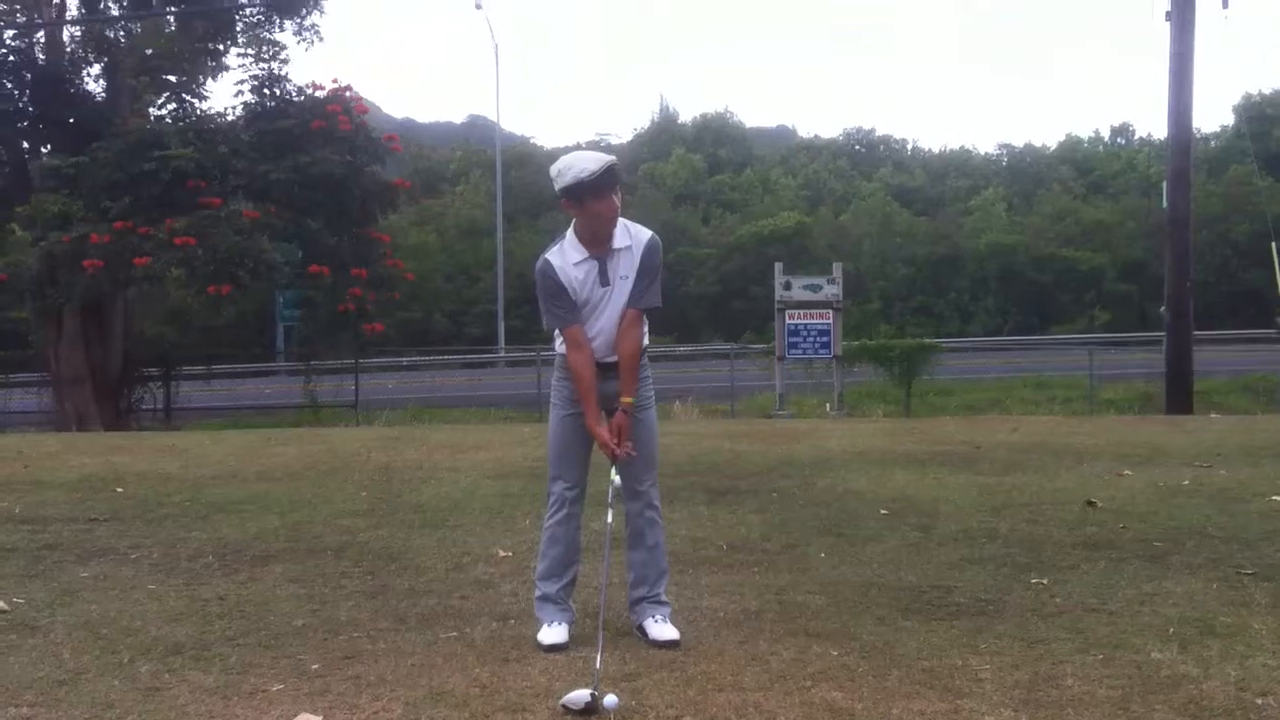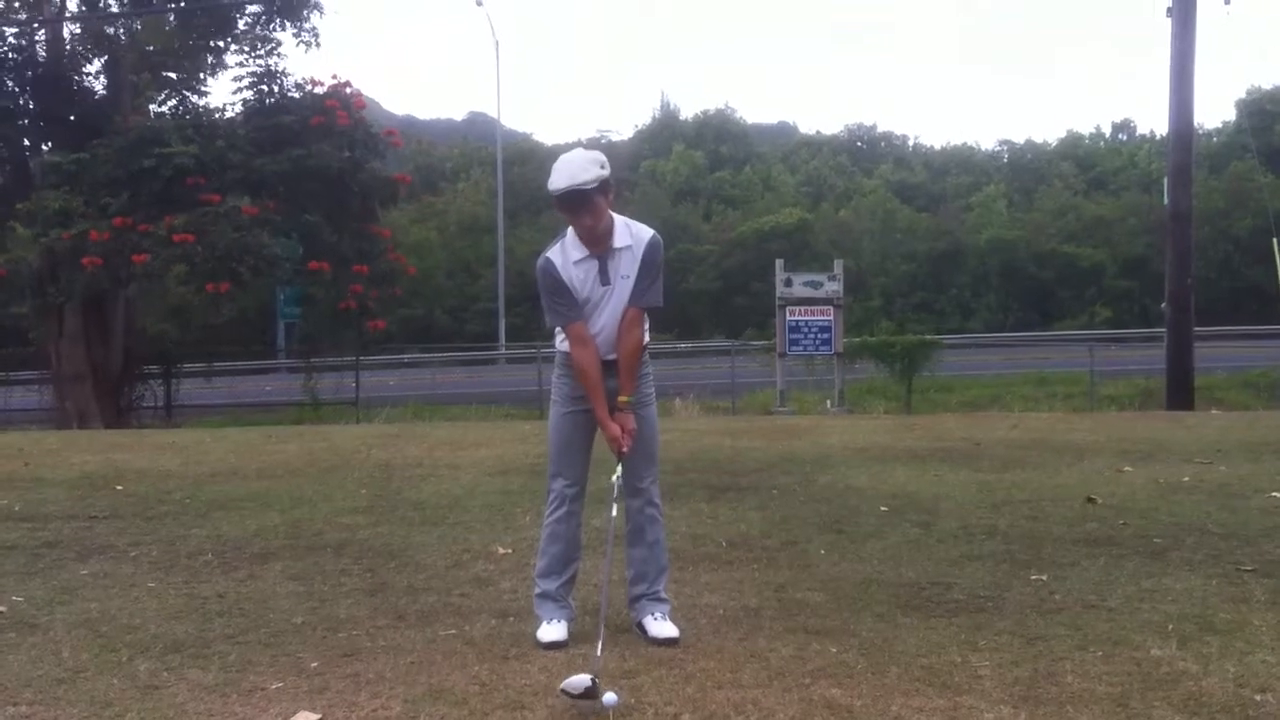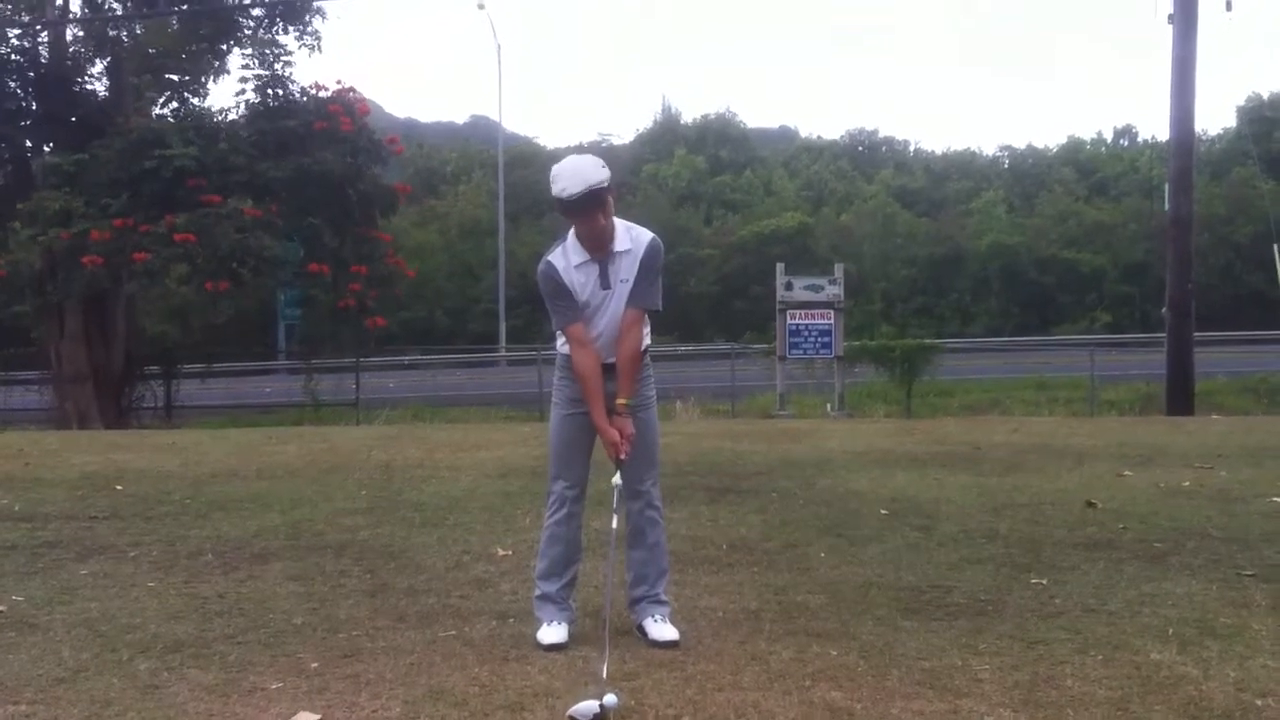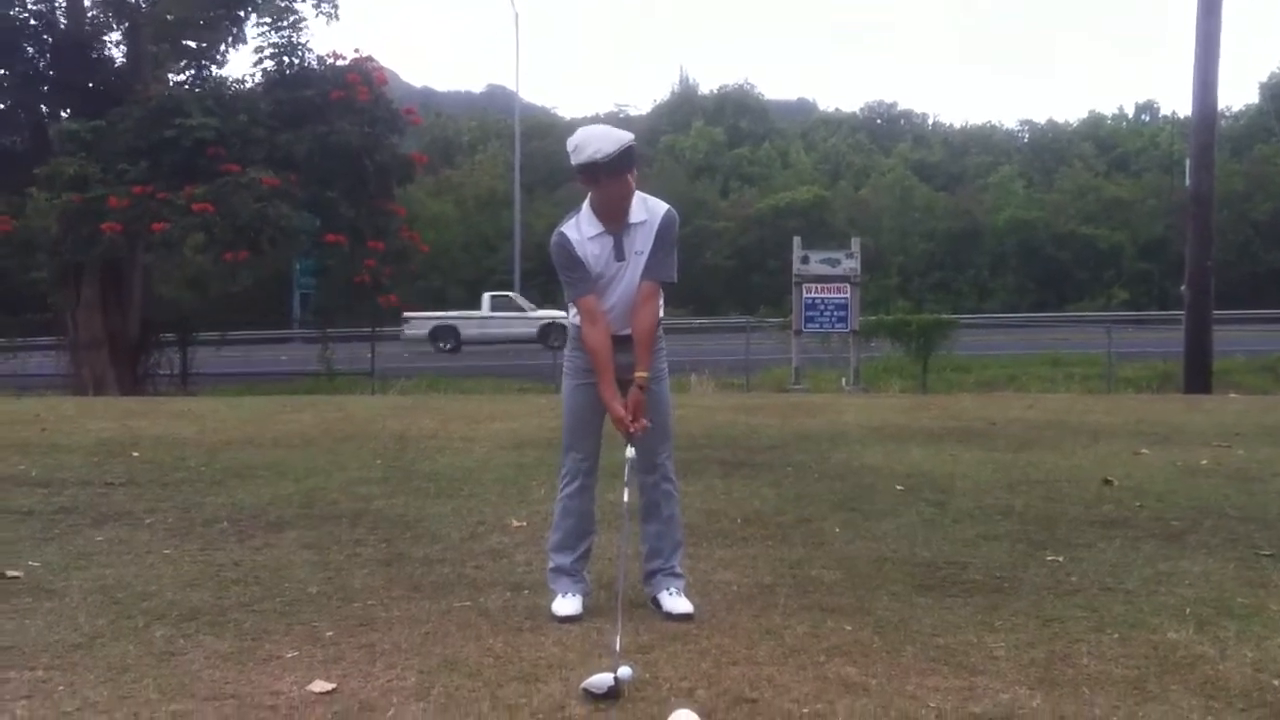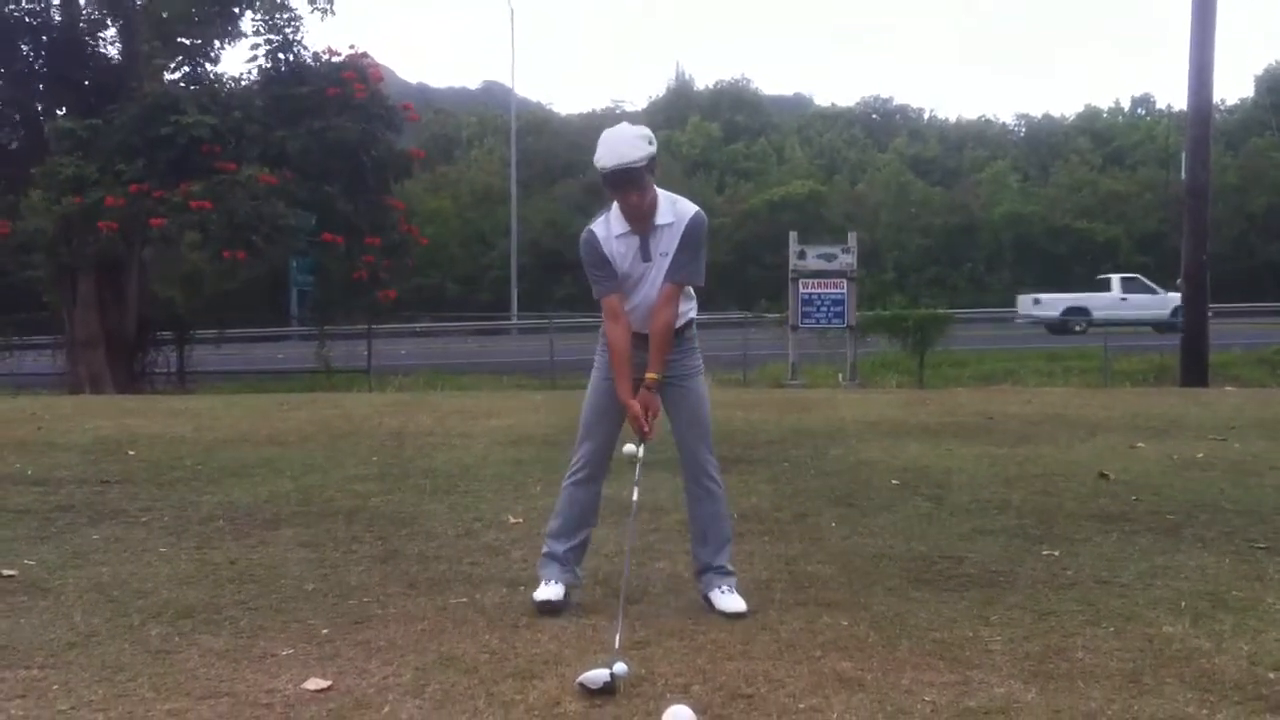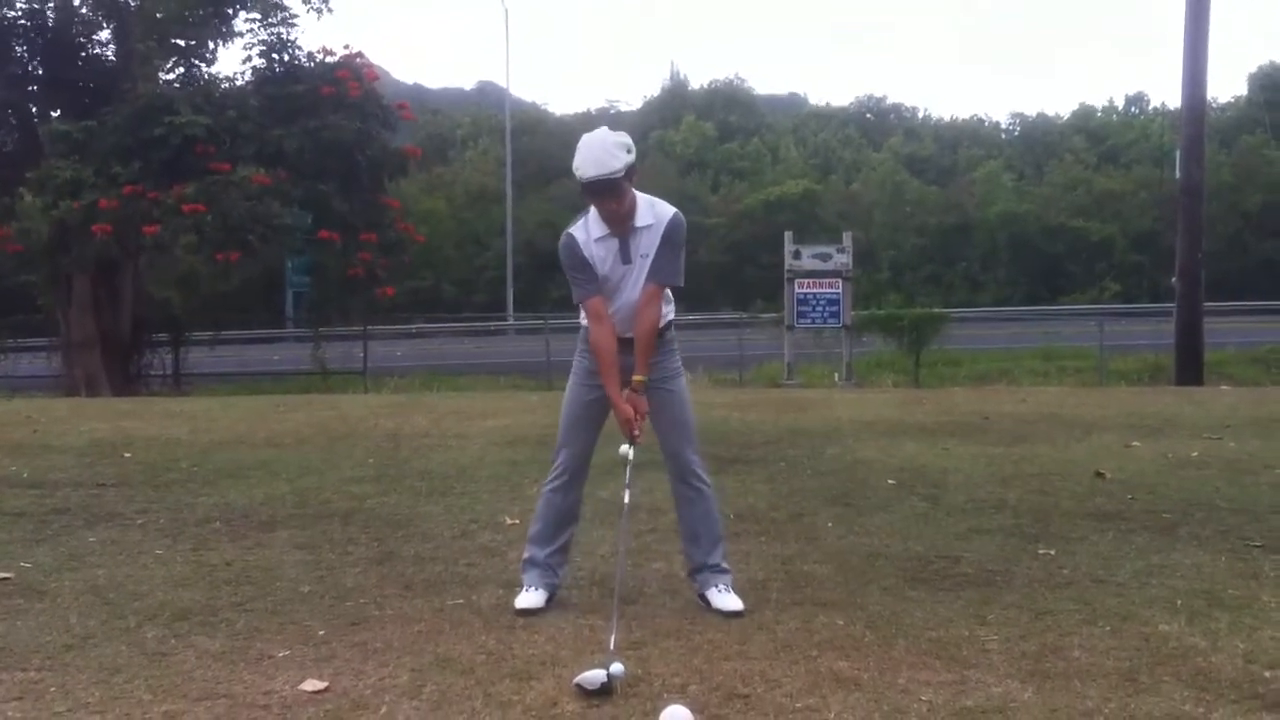
dt=0.7s
person 1, frame 1
left shoulder: (645, 246)
right shoulder: (552, 266)
left elbow: (630, 329)
right elbow: (576, 348)
left wrist: (624, 407)
right wrist: (595, 423)
left hip: (630, 374)
right hip: (574, 378)
left knee: (643, 493)
right knee: (564, 494)
left ankle: (650, 607)
right ankle: (554, 609)
person 1, frame 2
left shoulder: (645, 244)
right shoulder: (552, 264)
left elbow: (632, 329)
right elbow: (581, 345)
left wrist: (625, 406)
right wrist: (604, 417)
left hip: (632, 372)
right hip: (574, 376)
left knee: (643, 490)
right knee: (564, 490)
left ankle: (650, 603)
right ankle: (553, 606)
person 1, frame 3
left shoulder: (646, 247)
right shoulder: (553, 267)
left elbow: (630, 332)
right elbow: (581, 347)
left wrist: (622, 409)
right wrist: (601, 422)
left hip: (633, 374)
right hip: (575, 378)
left knee: (643, 493)
right knee: (565, 492)
left ankle: (650, 606)
right ankle: (553, 608)
person 1, frame 4
left shoulder: (661, 219)
right shoulder: (567, 239)
left elbow: (647, 304)
right elbow: (592, 320)
left wrist: (639, 383)
right wrist: (610, 398)
left hip: (645, 346)
right hip: (587, 350)
left knee: (657, 466)
right knee: (578, 465)
left ankle: (665, 580)
right ankle: (568, 580)
person 1, frame 5
left shoulder: (690, 220)
right shoulder: (596, 237)
left elbow: (666, 305)
right elbow: (615, 318)
left wrist: (652, 383)
right wrist: (626, 396)
left hip: (676, 346)
right hip: (618, 346)
left knee: (701, 462)
right knee: (588, 459)
left ankle: (717, 577)
right ankle: (557, 569)
person 1, frame 6
left shoulder: (668, 222)
right shoulder: (575, 240)
left elbow: (649, 307)
right elbow: (599, 321)
left wrist: (639, 385)
right wrist: (616, 396)
left hip: (656, 347)
right hip: (597, 351)
left knee: (687, 463)
right knee: (568, 463)
left ankle: (712, 576)
right ankle: (540, 574)
